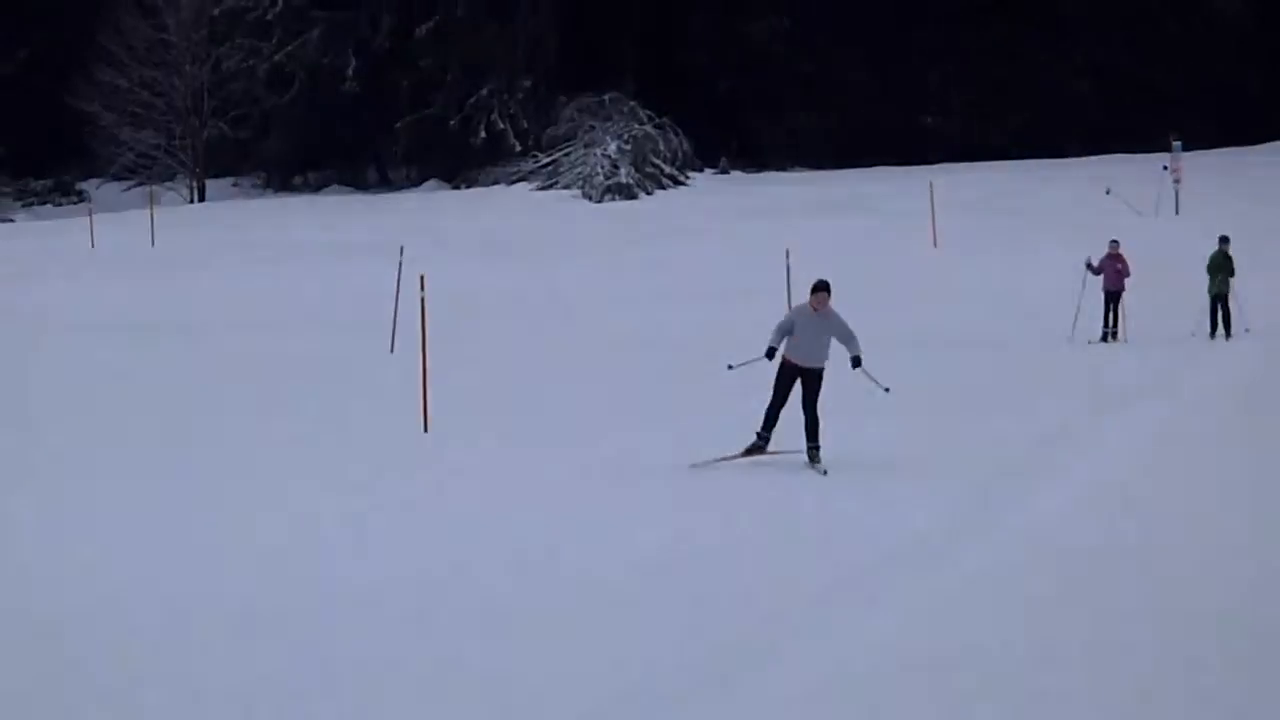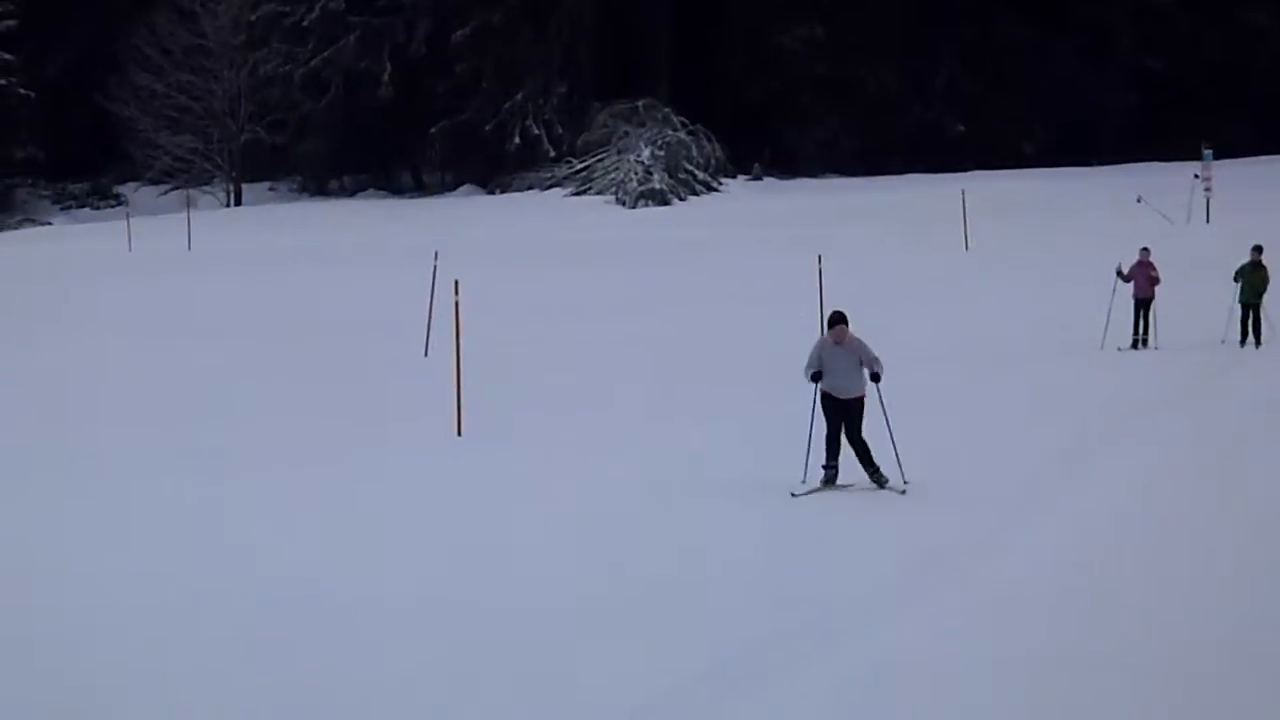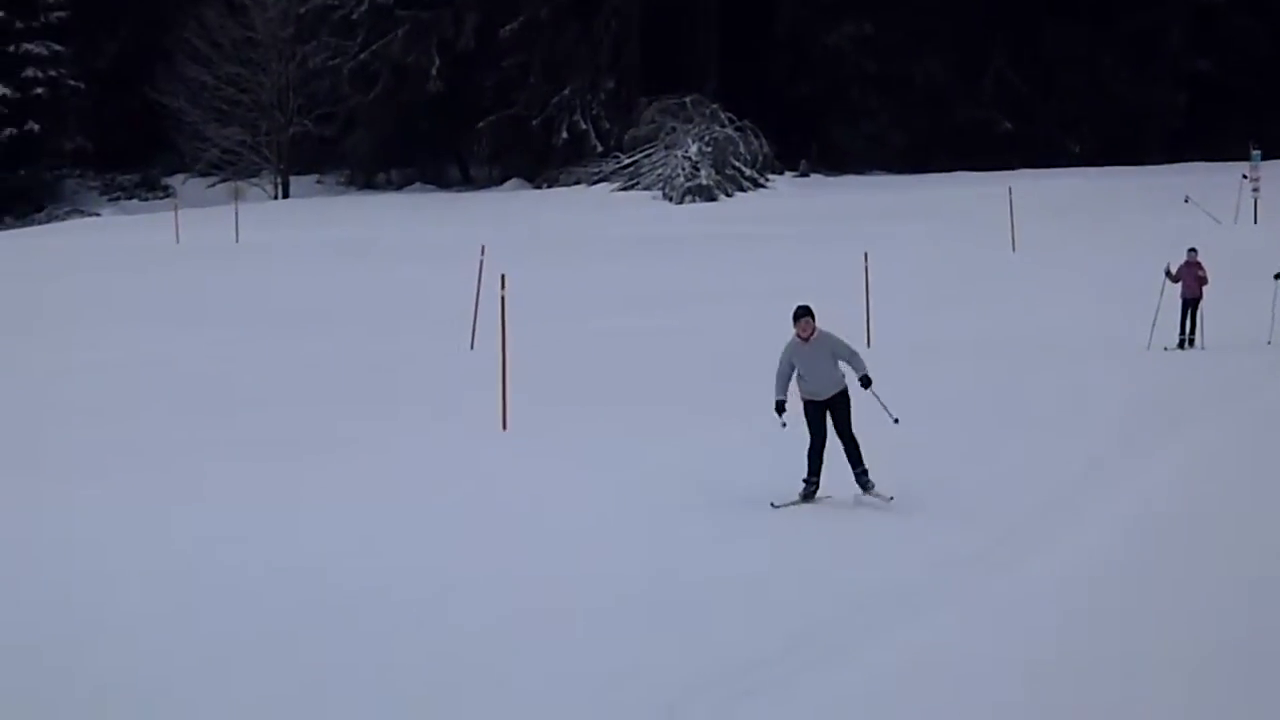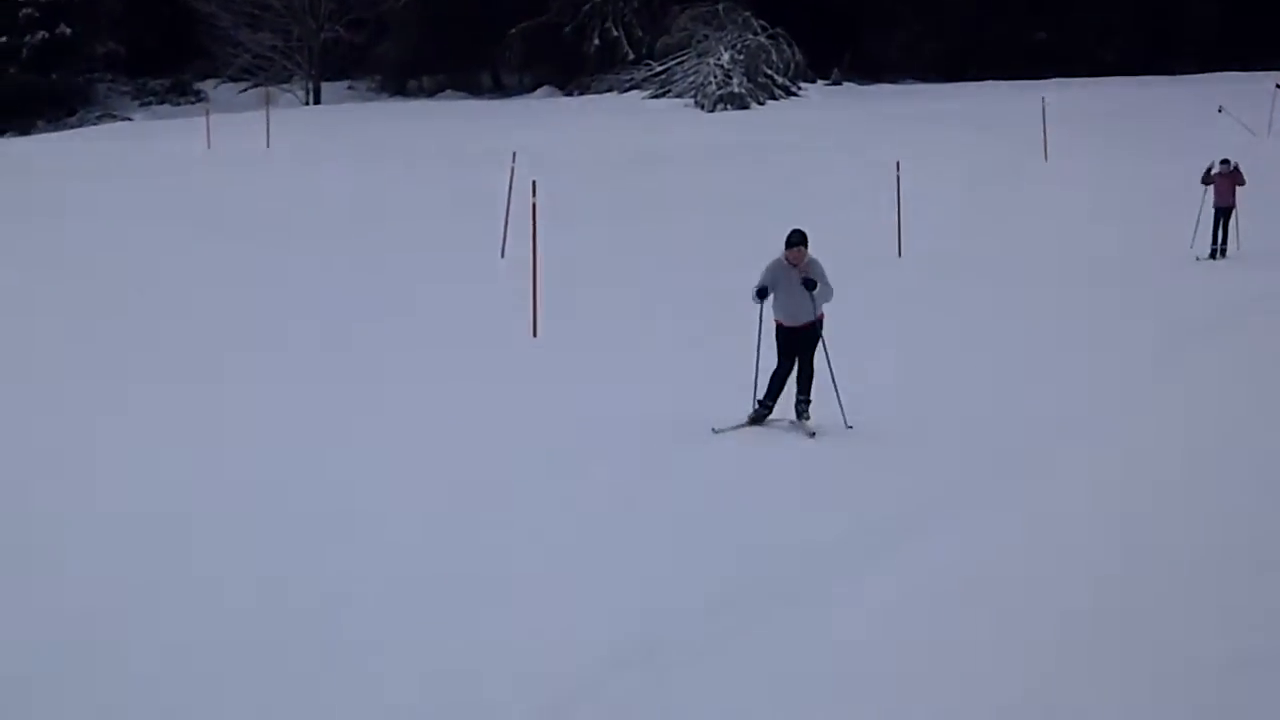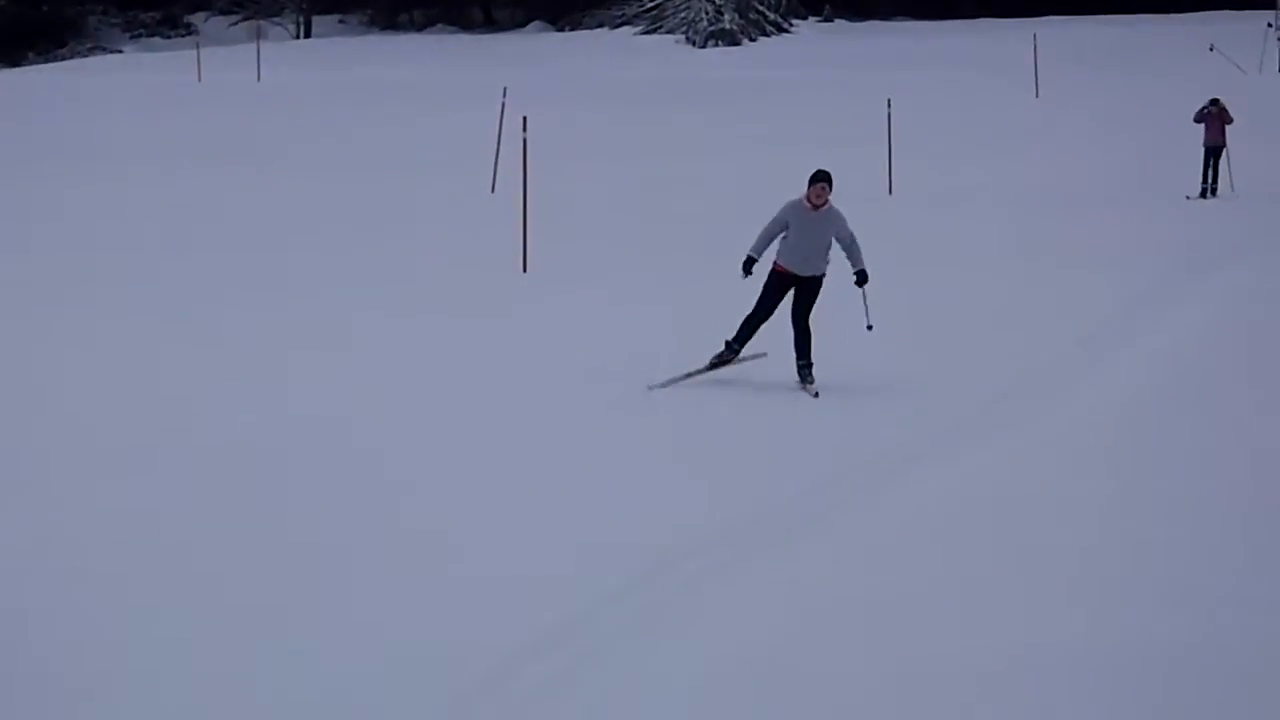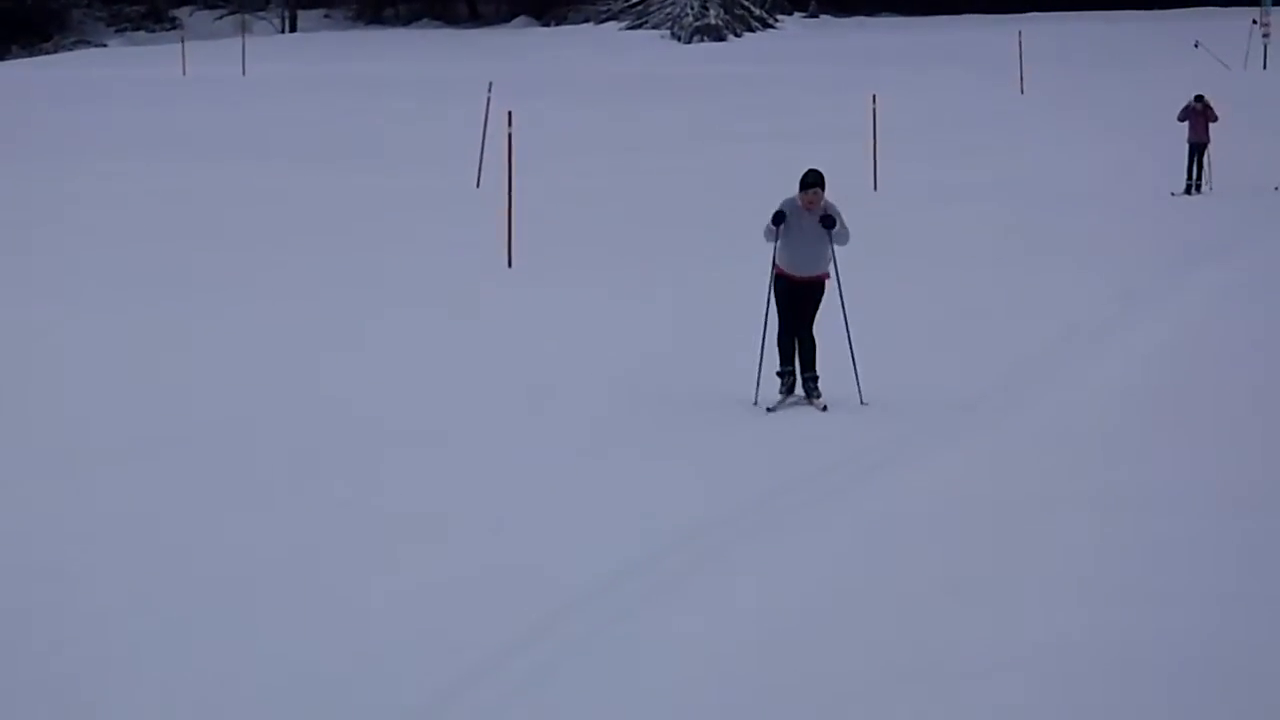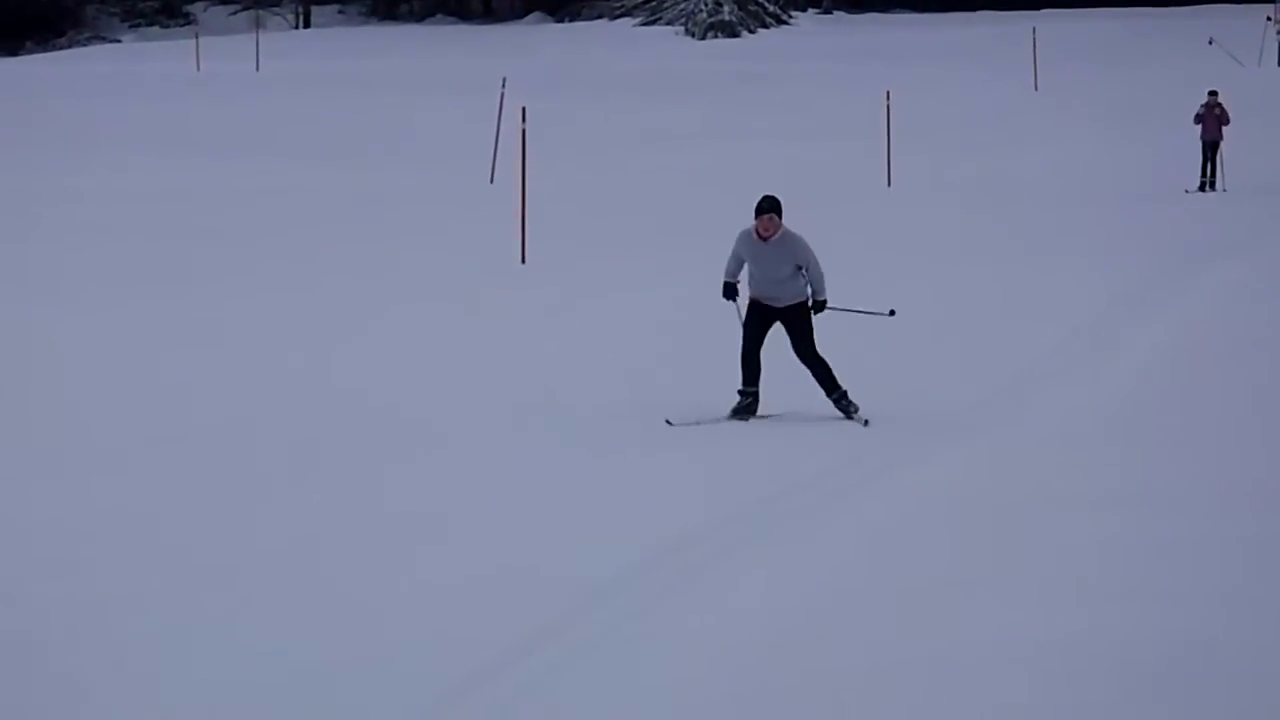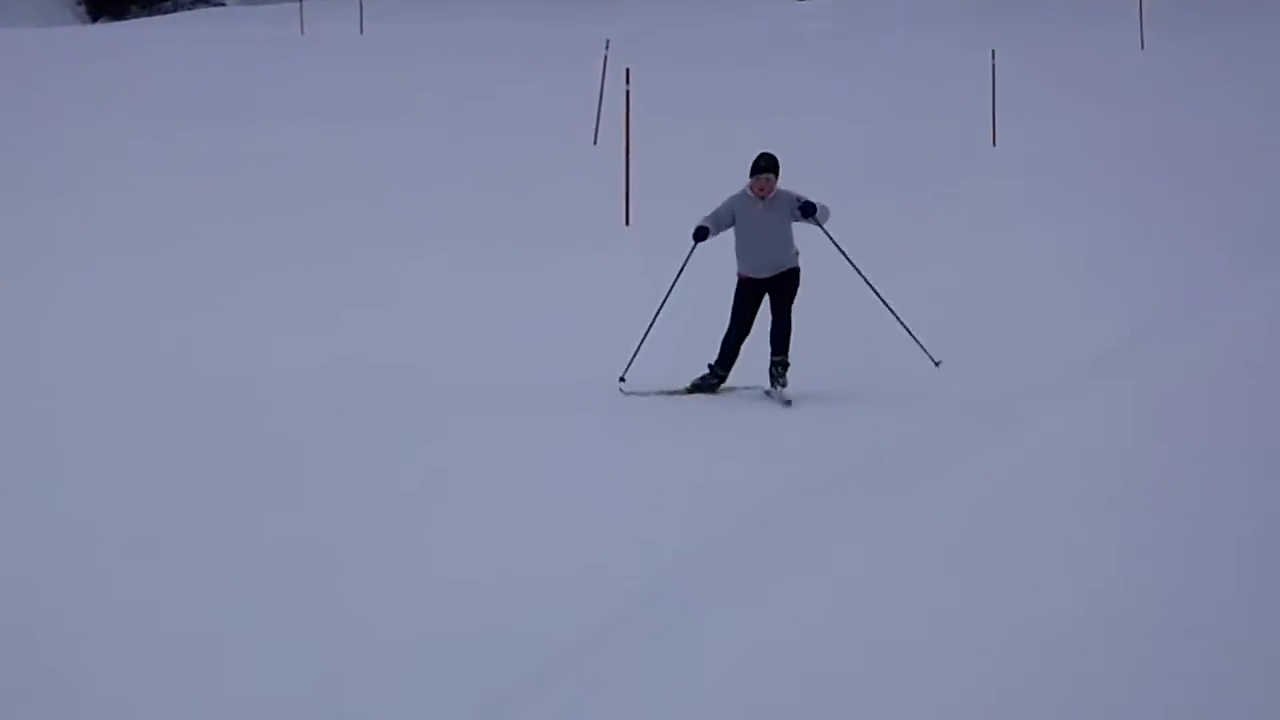
dt=0.5s
person 1, frame 1
left shoulder: (833, 318)
right shoulder: (799, 311)
left elbow: (848, 337)
right elbow: (782, 328)
left wrist: (855, 354)
right wrist: (773, 346)
left hip: (814, 369)
right hip: (790, 363)
left knee: (809, 409)
right knee: (777, 401)
person 1, frame 2
left shoulder: (857, 344)
right shoulder: (822, 345)
left elbow: (875, 363)
right elbow: (809, 369)
left wrist: (875, 372)
right wrist: (814, 374)
left hip: (854, 397)
right hip: (830, 395)
left knee: (854, 436)
right knee: (833, 429)
person 1, frame 3
left shoulder: (829, 340)
right shoulder: (792, 348)
left elbow: (851, 355)
right elbow: (782, 374)
left wrist: (863, 373)
right wrist: (780, 399)
left hip: (838, 394)
right hip: (811, 400)
left knee: (845, 434)
right knee: (817, 440)
left ankle: (861, 475)
right ankle: (812, 483)
person 1, frame 4
left shoulder: (813, 265)
right shoulder: (775, 267)
left elbow: (828, 295)
right elbow: (758, 295)
left wrist: (815, 287)
right wrist: (760, 294)
left hip: (811, 322)
right hip: (785, 324)
left knee: (805, 361)
right knee: (785, 365)
left ankle: (802, 403)
right ankle: (766, 406)
person 1, frame 5
left shoulder: (835, 217)
right shoulder: (792, 208)
left elbow: (849, 242)
right elbow: (771, 230)
left wrist: (859, 267)
right wrist: (753, 256)
left hip: (813, 276)
right hip: (783, 270)
left knee: (799, 318)
right knee: (760, 312)
left ankle: (804, 366)
right ankle: (733, 350)
person 1, frame 6
left shoulder: (830, 210)
right shoulder: (788, 206)
left elbow: (843, 239)
right elbow: (769, 236)
left wrist: (833, 226)
right wrist: (775, 223)
left hip: (814, 279)
right hip: (785, 276)
left knee: (803, 328)
right knee: (786, 326)
left ankle: (809, 379)
right ankle: (787, 375)
person 1, frame 7
left shoulder: (792, 241)
right shoulder: (744, 239)
left elbow: (812, 266)
right elbow: (736, 257)
left wrist: (819, 296)
right wrist: (730, 281)
left hip: (794, 304)
right hip: (760, 302)
left knee: (807, 353)
right knee: (749, 347)
left ankle: (839, 397)
right ankle: (748, 398)
person 1, frame 8
left shoulder: (787, 200)
right shoulder: (737, 202)
left elbow: (822, 213)
right elbow: (716, 220)
left wrist: (812, 209)
right wrist: (703, 228)
left hip: (785, 272)
right hip: (750, 277)
left knee: (781, 313)
right knee: (738, 328)
left ankle: (779, 366)
right ankle: (718, 373)
